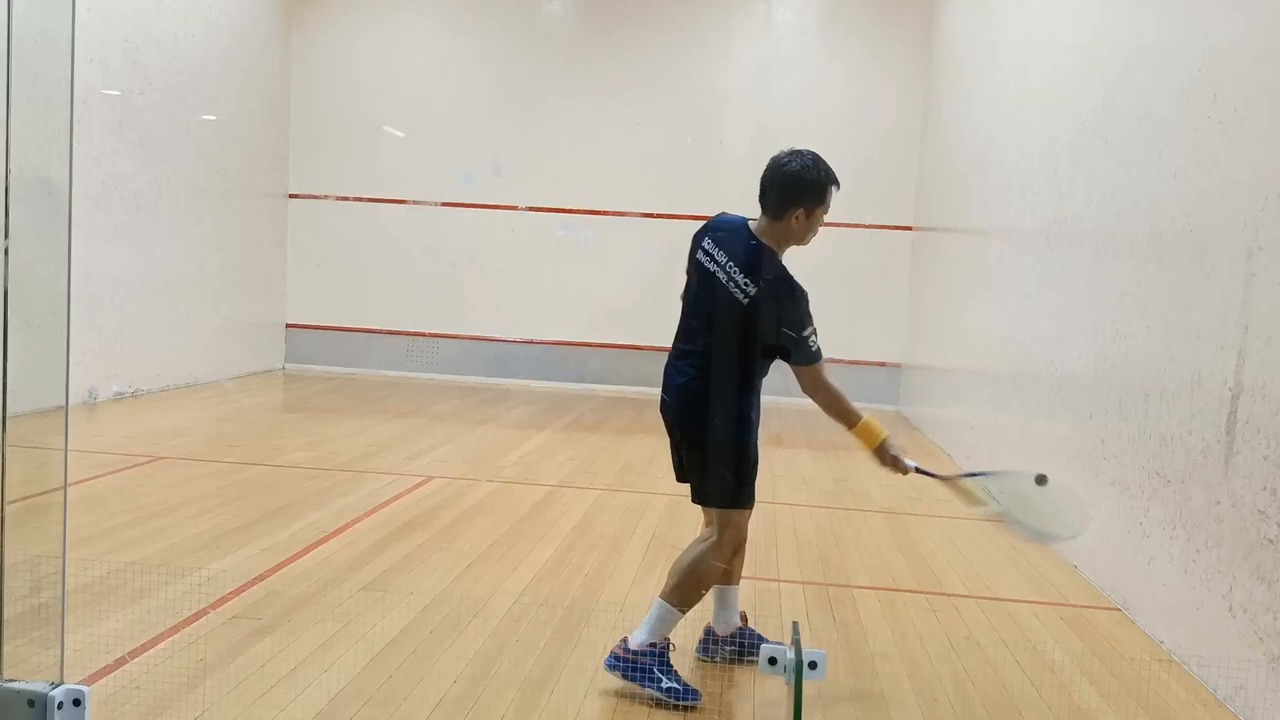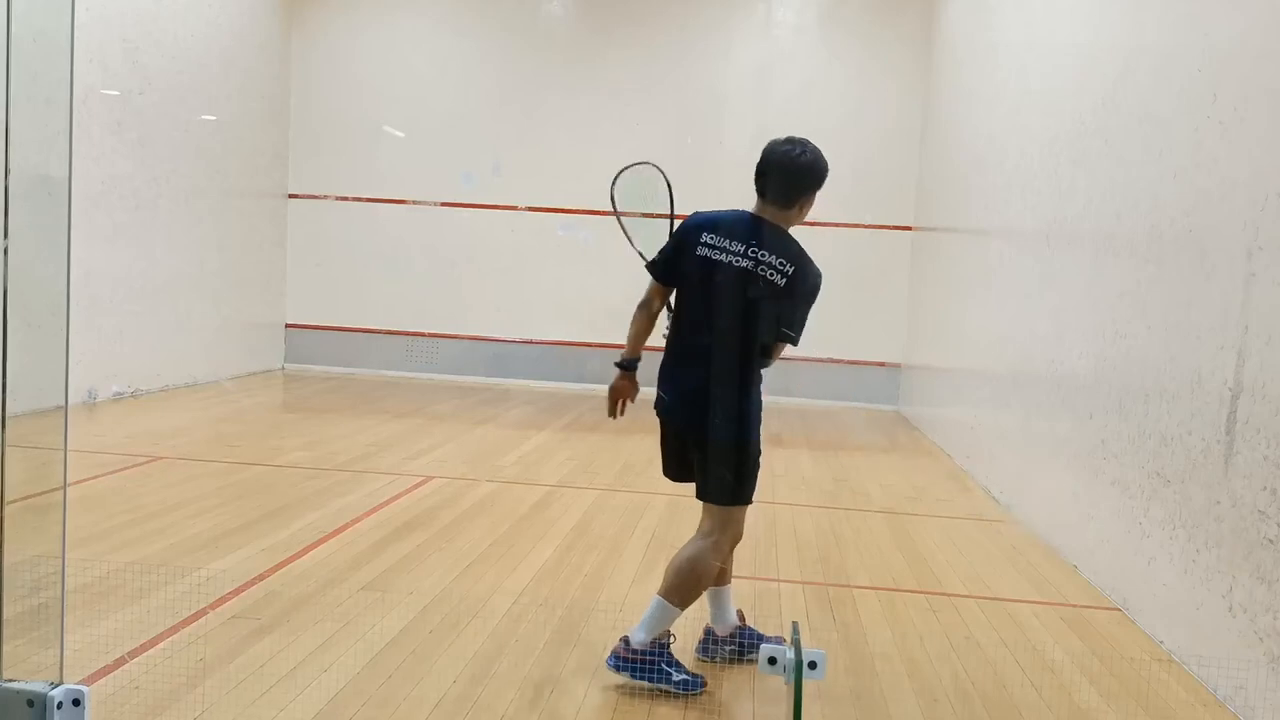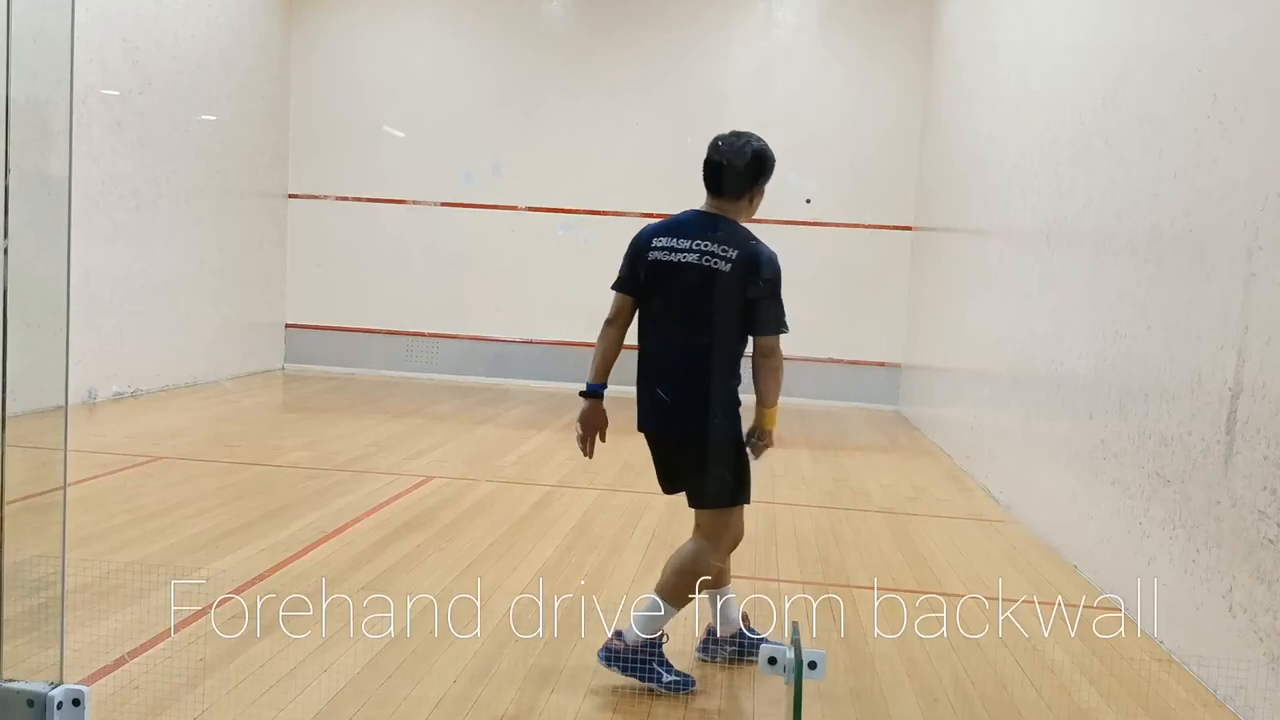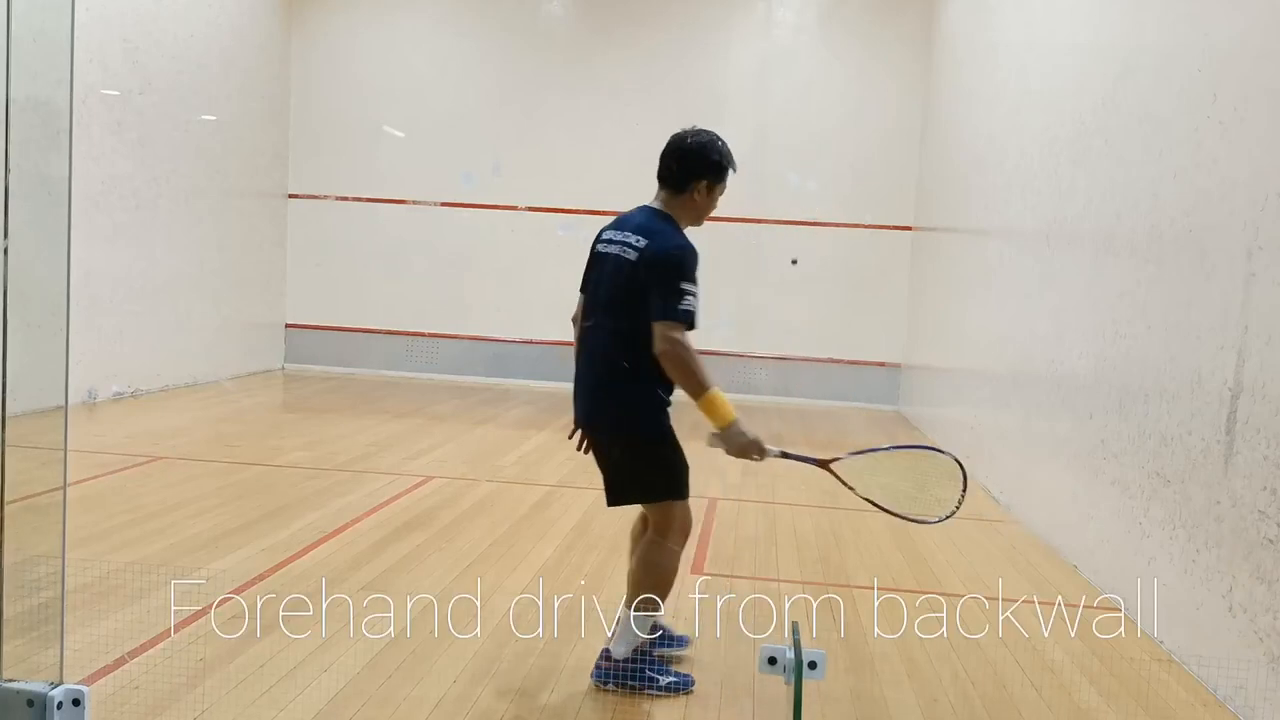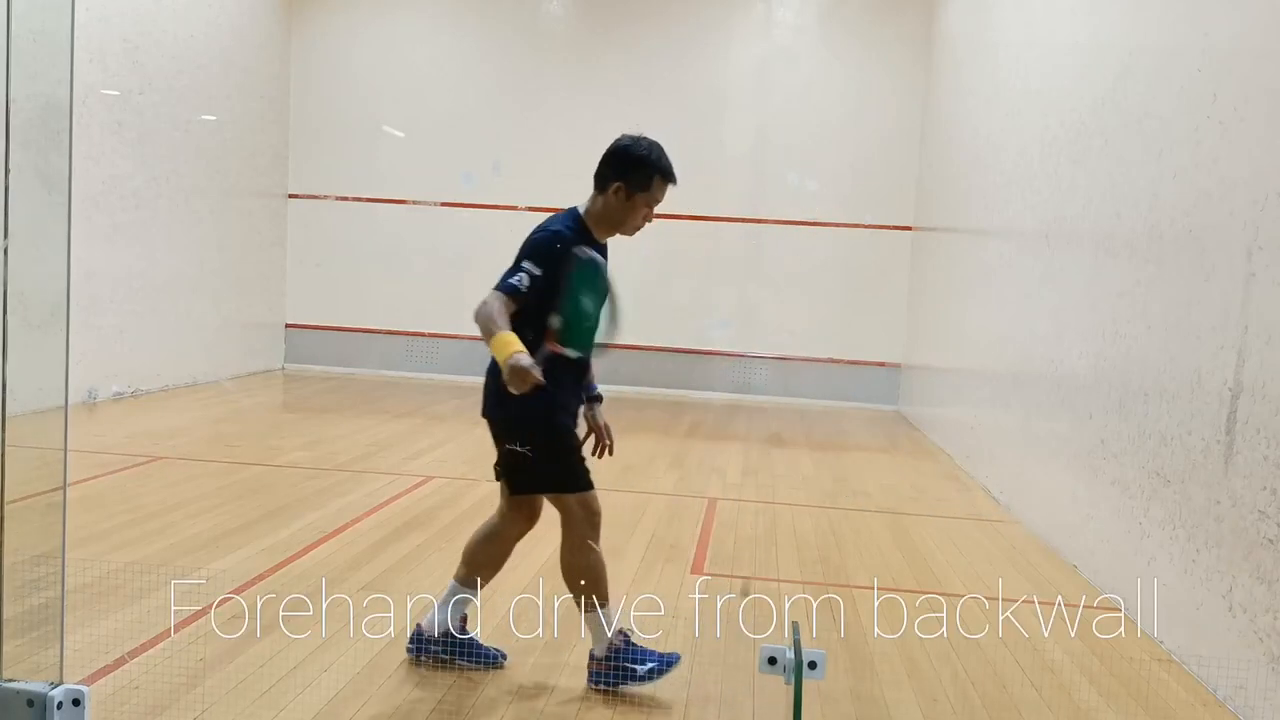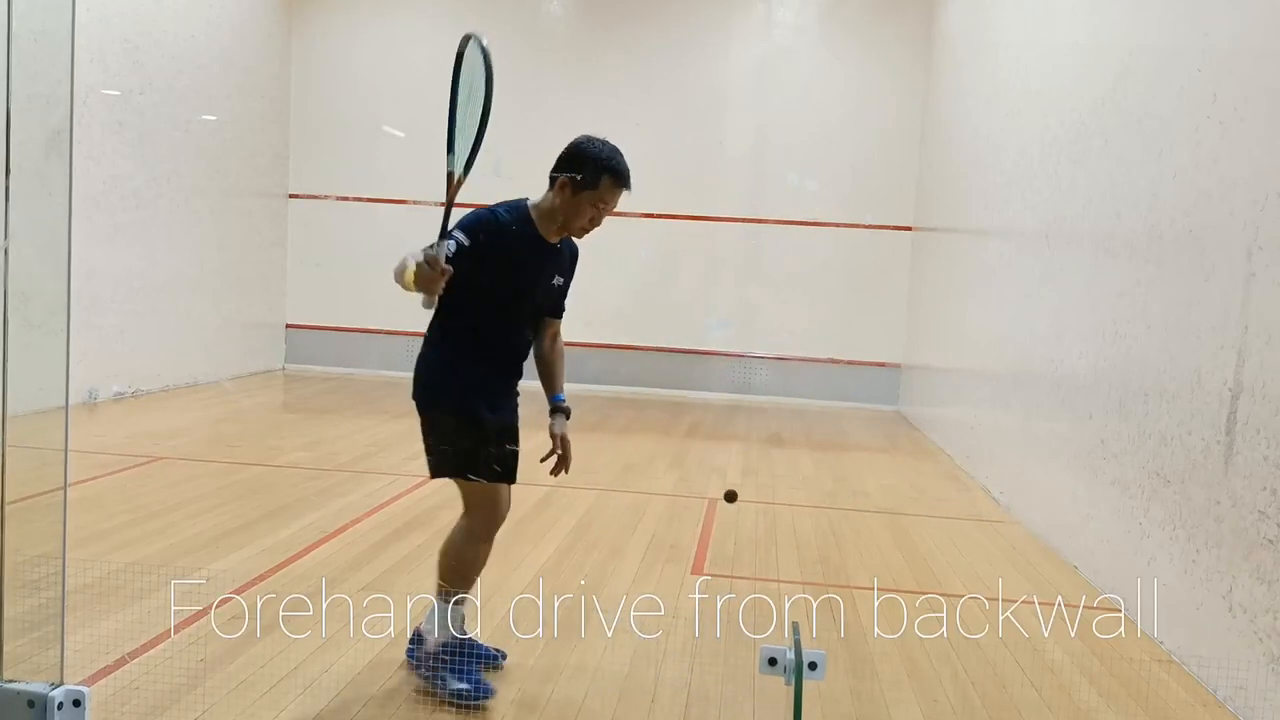
dt=0.5s
person 1, frame 1
left shoulder: (715, 230)
right shoulder: (781, 293)
right elbow: (815, 384)
right wrist: (876, 439)
left hip: (683, 395)
right hip: (720, 412)
left knee: (731, 517)
right knee: (722, 534)
left ankle: (726, 630)
right ankle: (640, 648)
person 1, frame 2
left shoulder: (698, 228)
right shoulder: (801, 272)
left elbow: (650, 303)
right elbow: (771, 351)
left wrist: (626, 367)
left hip: (676, 397)
right hip: (728, 410)
left knee: (718, 516)
right knee: (720, 531)
left ankle: (723, 629)
right ankle: (641, 644)
person 1, frame 3
left shoulder: (652, 238)
right shoulder: (759, 260)
left elbow: (615, 321)
right elbow: (767, 356)
left wrist: (594, 395)
right wrist: (765, 421)
left hip: (656, 409)
right hip: (709, 414)
left knee: (712, 520)
right knee: (721, 532)
left ankle: (726, 629)
right ankle: (635, 639)
person 1, frame 4
left shoulder: (612, 231)
right shoulder: (672, 250)
left elbow: (580, 320)
right elbow: (668, 343)
right wrist: (724, 419)
left hip: (597, 403)
right hip: (632, 411)
left knee: (657, 512)
right knee: (671, 523)
left ankle: (639, 622)
right ankle: (624, 656)
person 1, frame 5
left shoulder: (593, 244)
right shoulder: (557, 241)
right elbow: (491, 306)
left wrist: (591, 399)
right wrist: (510, 354)
left hip: (546, 404)
right hip: (527, 404)
left knee: (517, 514)
right knee: (582, 515)
left ankle: (439, 628)
right ankle: (609, 652)
person 1, frame 6
left shoulder: (566, 254)
right shoulder: (490, 227)
left elbow: (546, 335)
right elbow: (406, 267)
left wrist: (558, 409)
right wrist: (422, 273)
left hip: (498, 393)
right hip: (449, 387)
left knee: (492, 509)
right knee: (484, 509)
left ankle: (438, 631)
right ankle: (436, 644)
